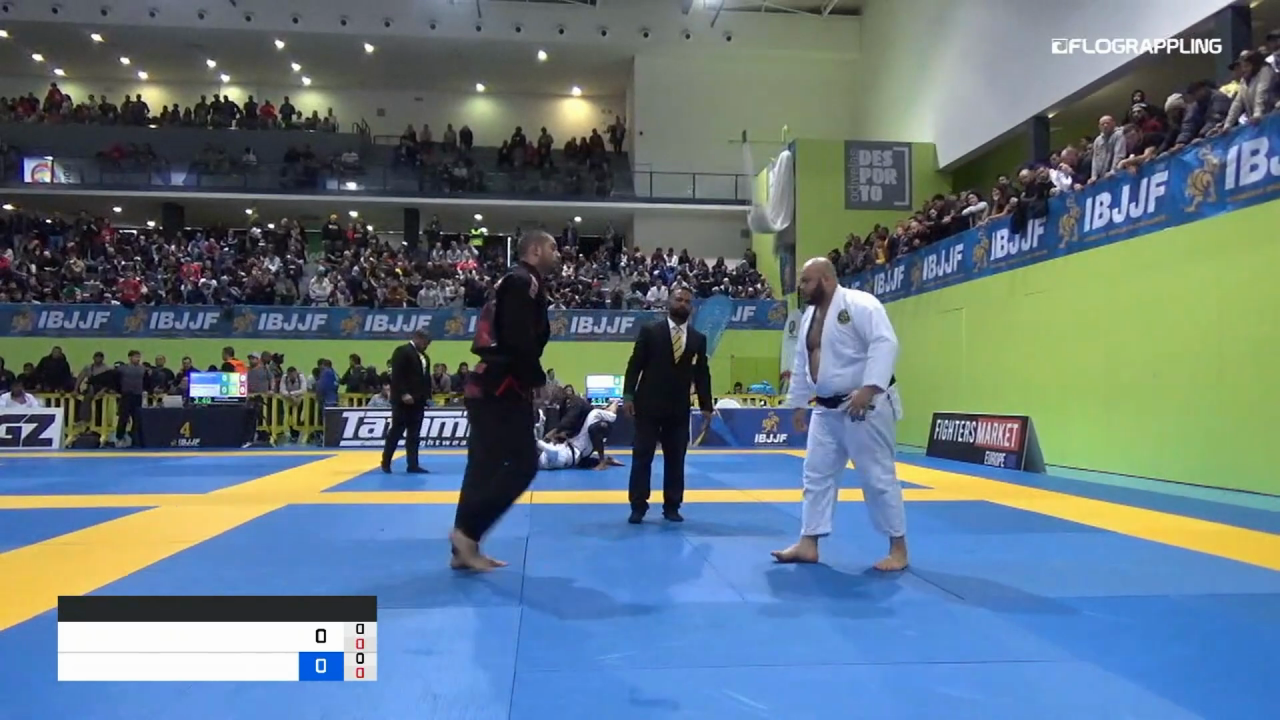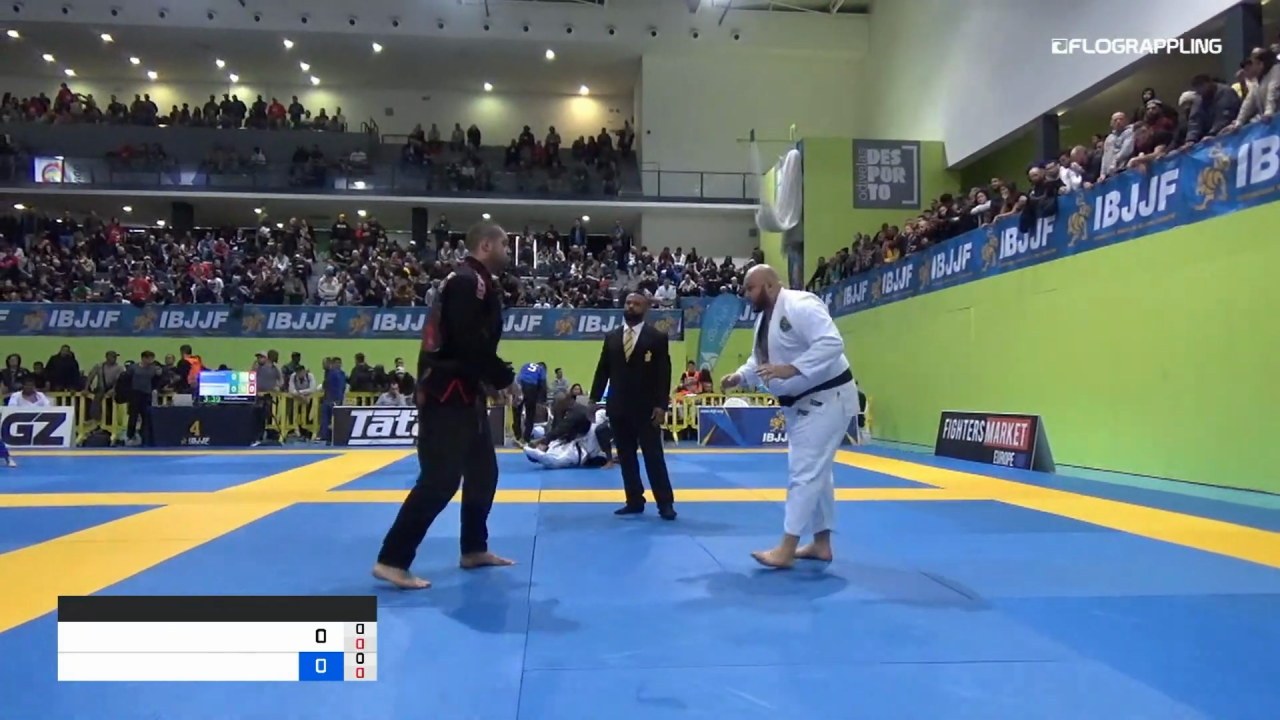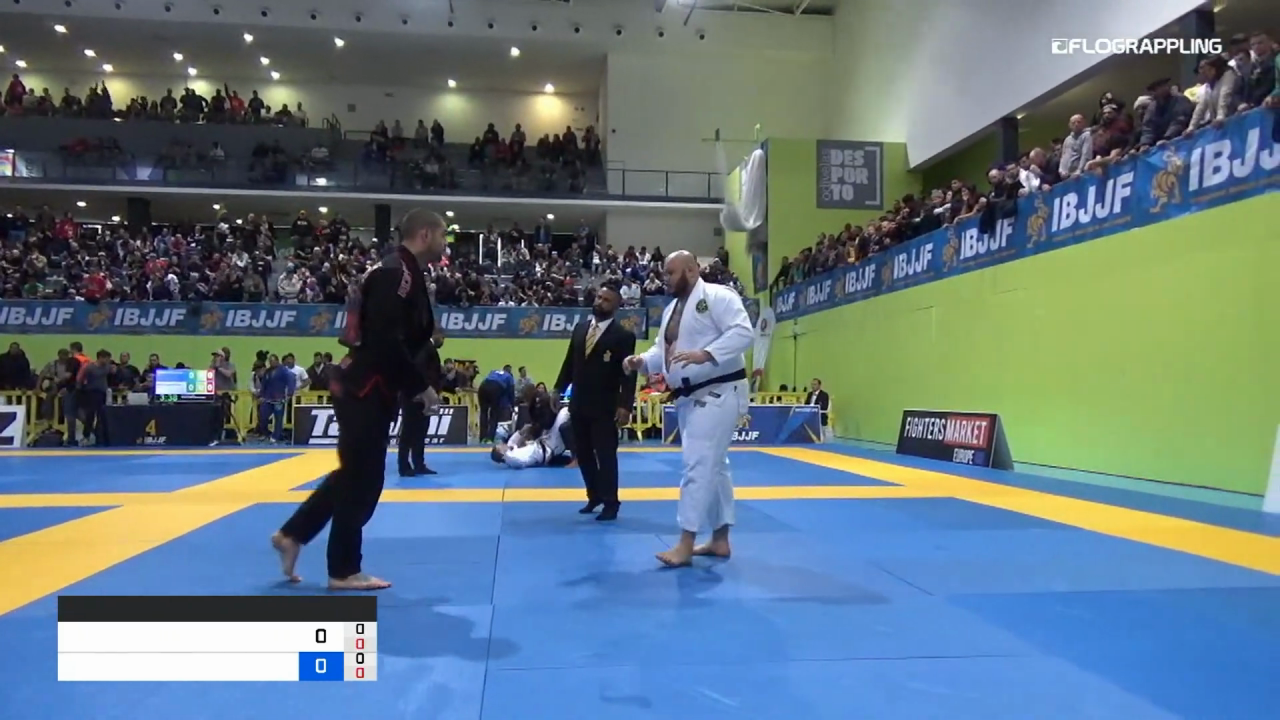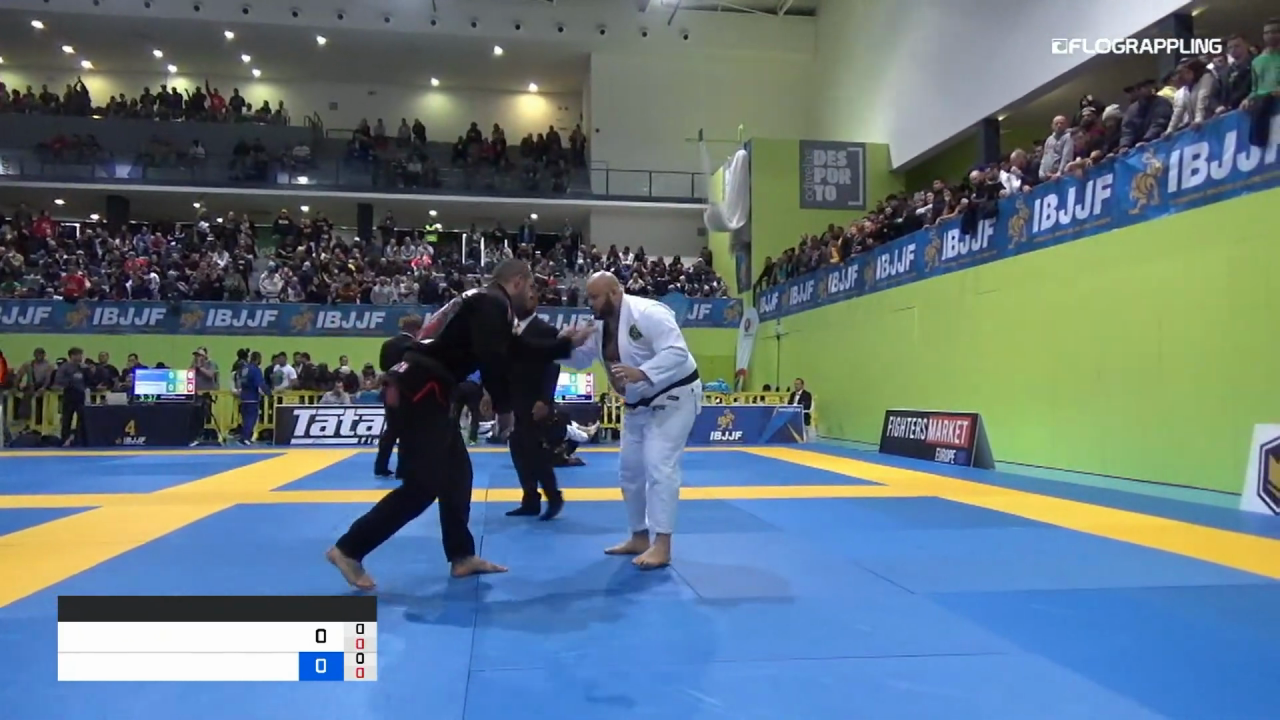
dt=1s
person 1, frame 1
left shoulder: (516, 283)
right shoulder: (523, 282)
right elbow: (519, 341)
left wrist: (529, 381)
right wrist: (537, 380)
left hip: (489, 383)
right hip: (500, 386)
left knee: (487, 467)
right knee: (522, 464)
left ankle: (465, 548)
right ankle: (468, 533)
person 1, frame 2
left shoulder: (473, 281)
right shoulder: (469, 282)
right elbow: (472, 343)
left wrist: (488, 381)
right wrist: (504, 378)
left hip: (460, 391)
right hip: (449, 393)
left knee: (483, 472)
right knee: (440, 479)
left ankle: (474, 549)
right ankle: (392, 560)
person 1, frame 3
left shoulder: (401, 273)
right shoulder: (395, 275)
right elbow: (386, 343)
left wrist: (418, 376)
right wrist: (420, 386)
left hip: (365, 385)
right hip: (367, 388)
left knee: (355, 475)
right knee: (362, 481)
left ankle: (292, 534)
right ankle: (344, 571)
person 1, frame 4
left shoulder: (482, 304)
right shoulder: (495, 305)
left elbow: (512, 351)
right elbow: (490, 357)
left wrist: (567, 344)
right wrist: (504, 408)
left hip: (420, 387)
right hip: (420, 390)
left knee: (456, 474)
right knee: (424, 482)
left ankle: (461, 556)
right ankle: (349, 550)
person 2, frame 1
left shoulder: (859, 304)
right shoulder: (810, 316)
left elbow: (884, 344)
right elbow: (802, 362)
left wrist: (869, 388)
right wrist: (795, 403)
left hip: (865, 407)
right hip: (828, 408)
left knee: (877, 476)
right knee: (817, 474)
left ankle: (898, 547)
right ankle: (808, 543)
person 2, frame 2
left shoulder: (801, 306)
right shoulder: (764, 318)
left elbow: (831, 344)
right elbow: (759, 360)
left wrist: (792, 369)
right wrist: (740, 376)
left hip: (826, 398)
right hip: (800, 401)
left knee: (805, 470)
right knee: (813, 470)
left ankle: (787, 548)
right ankle: (821, 543)
person 2, frame 3
left shoulder: (718, 296)
right shoulder: (673, 308)
left elbow: (743, 333)
right elbow: (663, 349)
left wrist: (705, 354)
right wrist: (641, 361)
left hip: (718, 393)
right hip: (690, 396)
left knee: (698, 465)
right knee: (713, 466)
left ankle: (686, 544)
right ankle: (720, 540)
person 2, frame 4
left shoulder: (649, 314)
right shoulder: (600, 324)
left elbow: (676, 352)
right elbow: (581, 357)
left wrist: (642, 373)
left hip: (673, 397)
right hip: (639, 405)
left knee: (660, 466)
right knee: (630, 471)
left ankle: (661, 544)
right ankle: (639, 537)
person 3, frame 1
left shoulder: (698, 339)
right shoulder: (649, 331)
left elbow: (702, 374)
right elbow: (634, 365)
left wrist: (706, 406)
right wrist: (628, 395)
left hip: (679, 409)
right hip: (649, 405)
left knee: (675, 459)
right knee: (642, 456)
left ankle: (672, 506)
right ankle: (638, 506)
person 3, frame 2
left shoulder: (657, 337)
right shoulder: (611, 337)
left elbow: (663, 373)
right elbow: (602, 370)
left wrist: (661, 405)
right wrist: (594, 399)
left hip: (645, 408)
right hip: (618, 407)
left knee: (653, 455)
right knee: (625, 456)
left ankle: (665, 502)
right ankle: (634, 501)
person 3, frame 3
left shoulder: (623, 336)
right shoulder: (580, 329)
left elbow: (628, 374)
right elbow: (569, 362)
left wrist: (625, 406)
right wrist: (558, 389)
left hip: (605, 407)
right hip: (579, 404)
left knee: (606, 455)
right knee: (582, 453)
left ankle: (610, 504)
right ankle: (595, 495)
person 3, frame 4
left shoulder: (545, 331)
left elbow: (551, 368)
left wrist: (544, 401)
left hip: (534, 404)
right hip: (512, 403)
left knee: (534, 450)
right knee: (519, 453)
left ankle: (554, 497)
right ankle: (531, 500)
